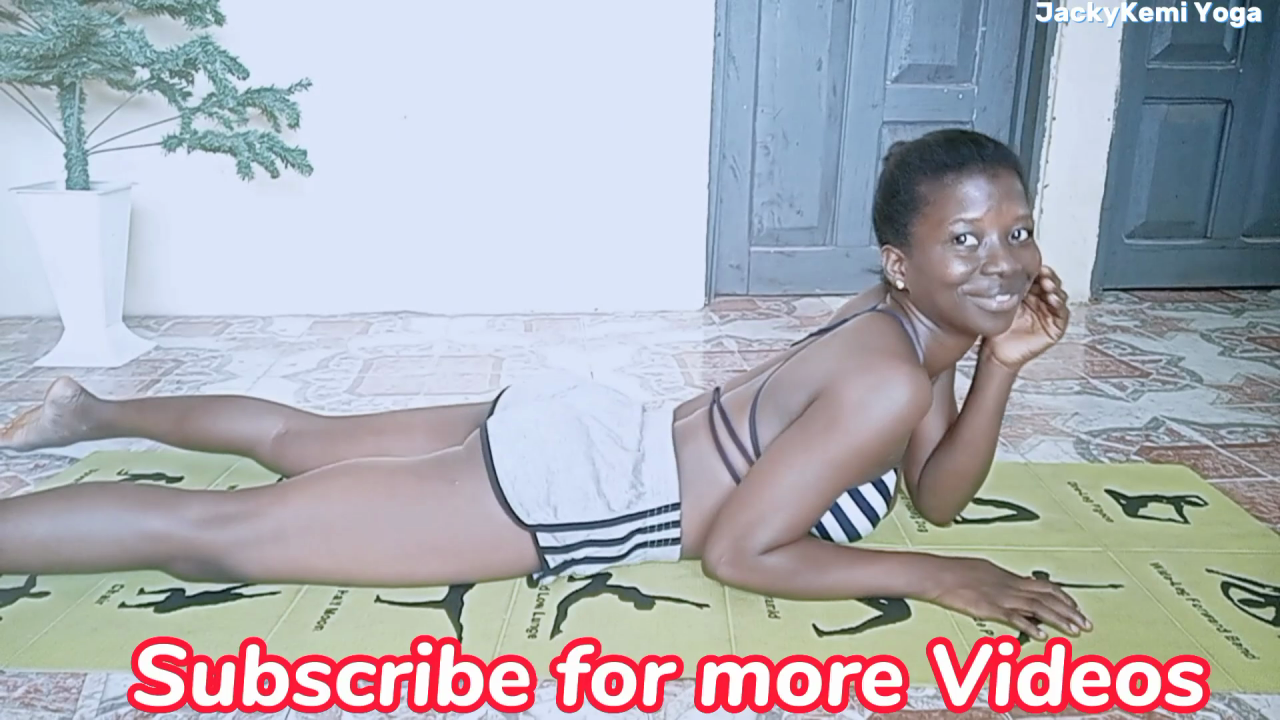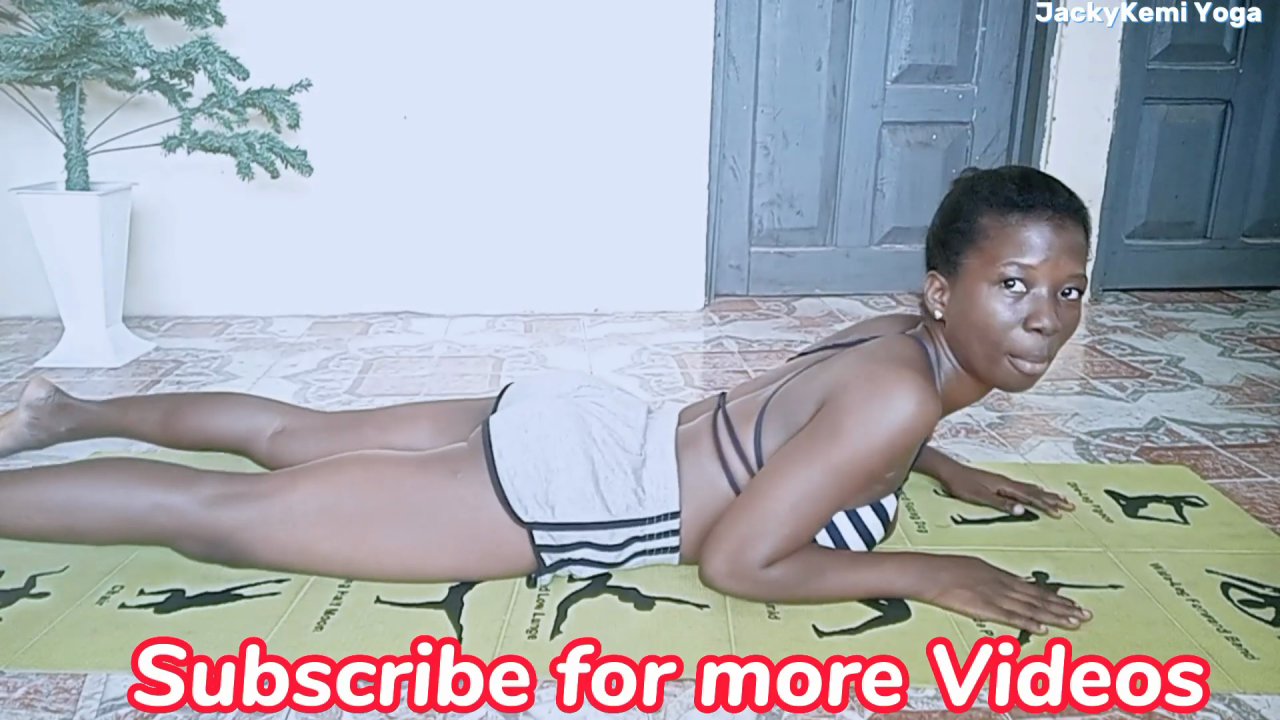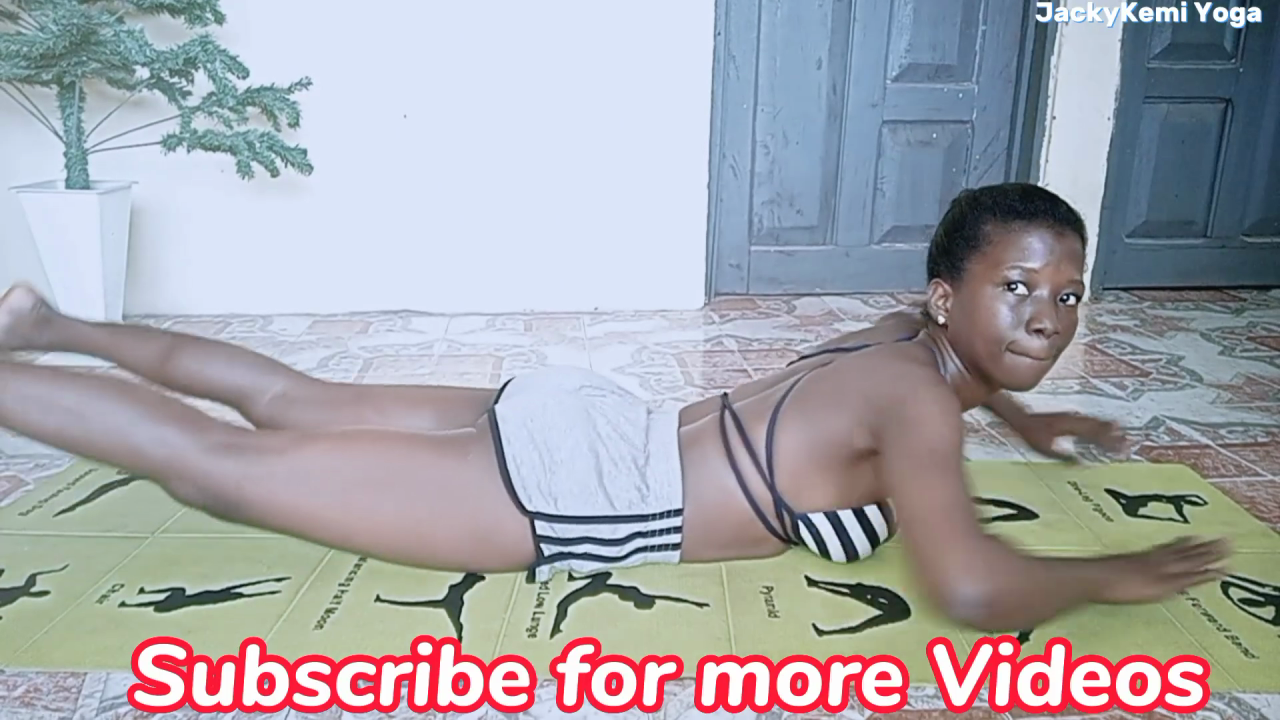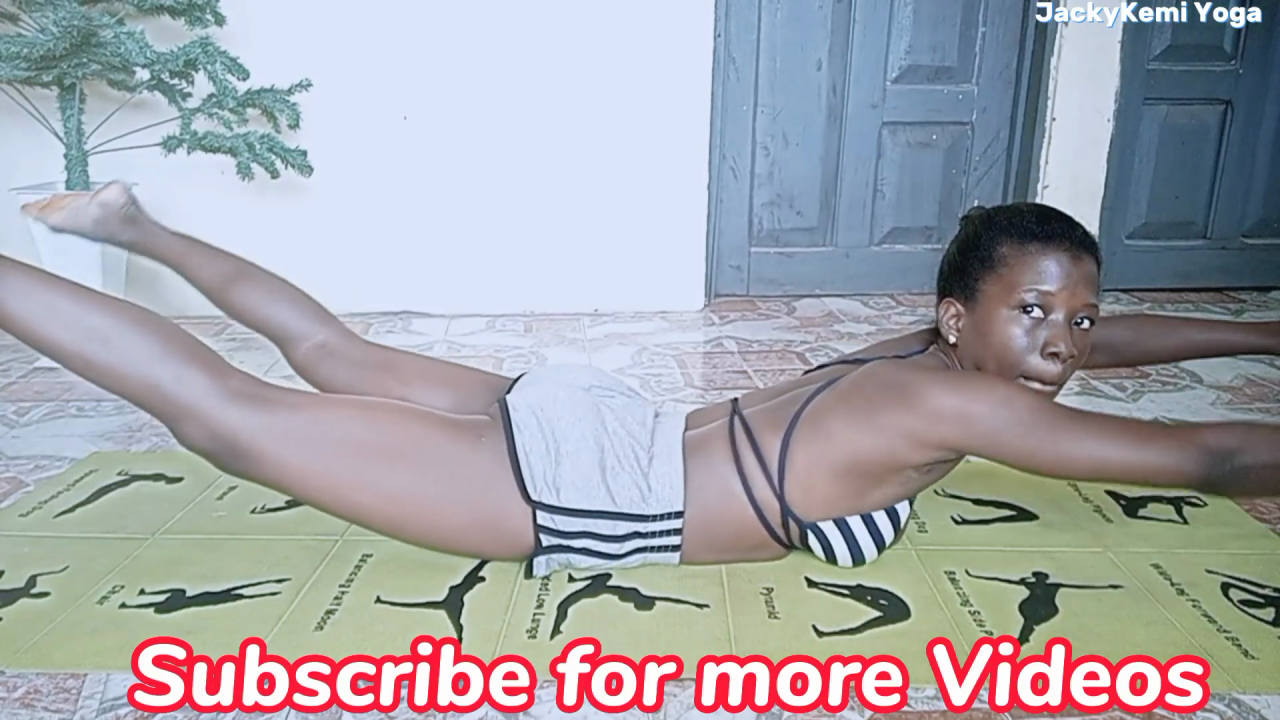
dt=0.5s
person 1, frame 1
left shoulder: (910, 322)
right shoulder: (887, 383)
left elbow: (937, 491)
right elbow: (742, 555)
left wrist: (1000, 369)
right wrist: (935, 576)
left hip: (578, 438)
right hip: (562, 497)
left knee: (302, 440)
right knee: (212, 536)
left ankle: (96, 411)
person 1, frame 2
left shoulder: (911, 342)
right shoulder: (903, 397)
right elbow: (735, 562)
left wrist: (943, 469)
right wrist: (930, 573)
left hip: (579, 431)
right hip: (562, 499)
left knee: (293, 437)
right knee: (219, 516)
person 1, frame 3
left shoulder: (912, 342)
right shoulder: (917, 397)
right elbow: (972, 593)
left wrist: (1017, 411)
right wrist: (1135, 572)
left hip: (574, 431)
right hip: (568, 489)
left knee: (291, 404)
right knee: (226, 471)
person 1, frame 4
left shoulder: (940, 352)
right shoulder: (956, 403)
left elbow: (1091, 336)
left hip: (587, 435)
right hip: (575, 493)
left knee: (337, 359)
right knee: (237, 420)
left ankle: (135, 225)
